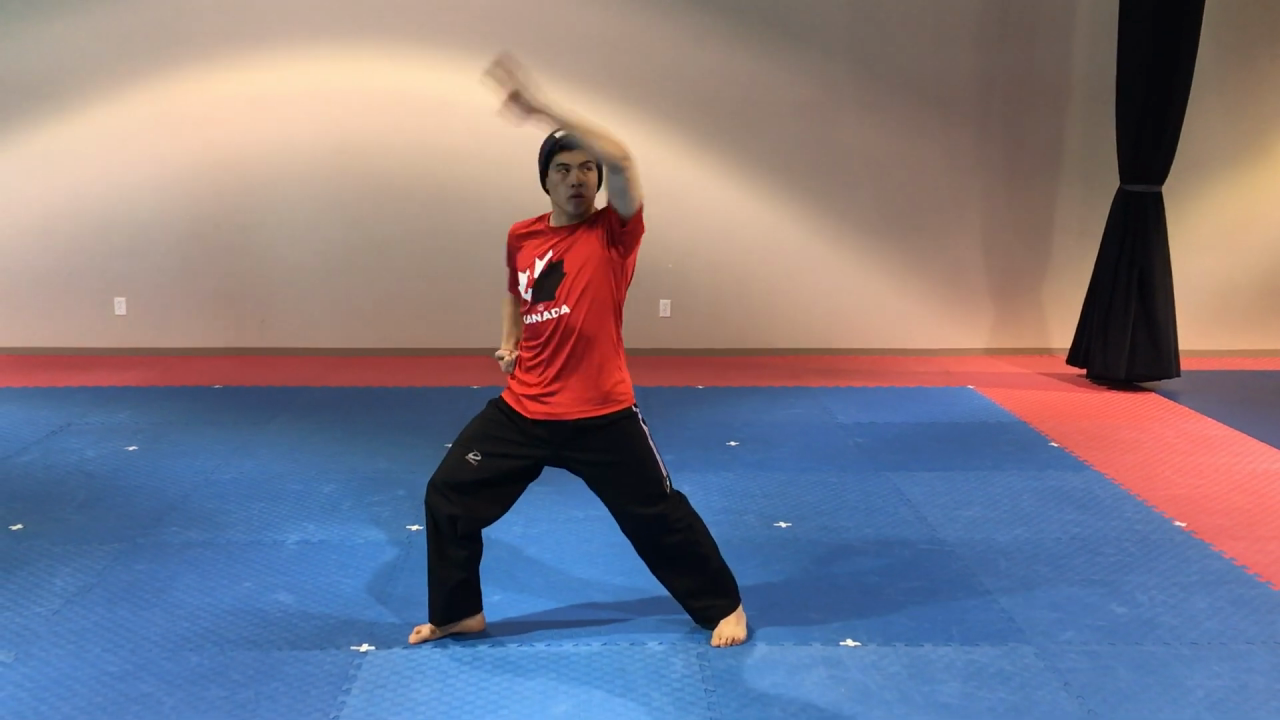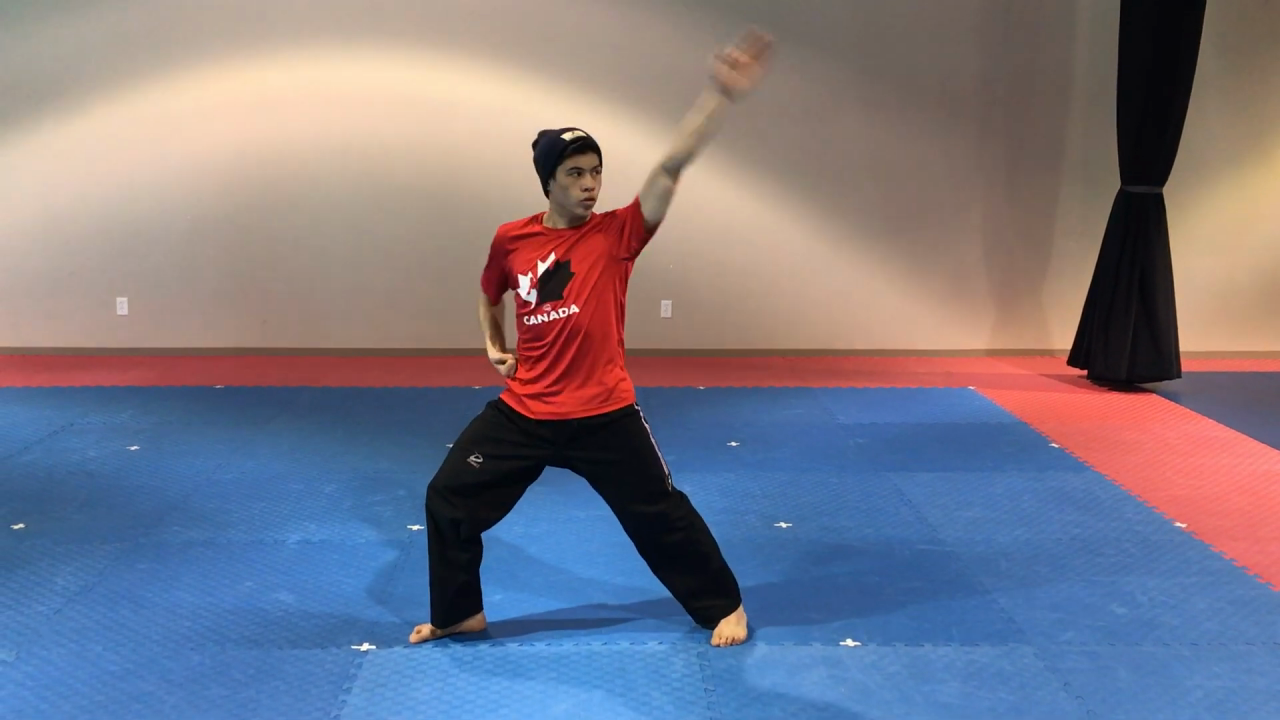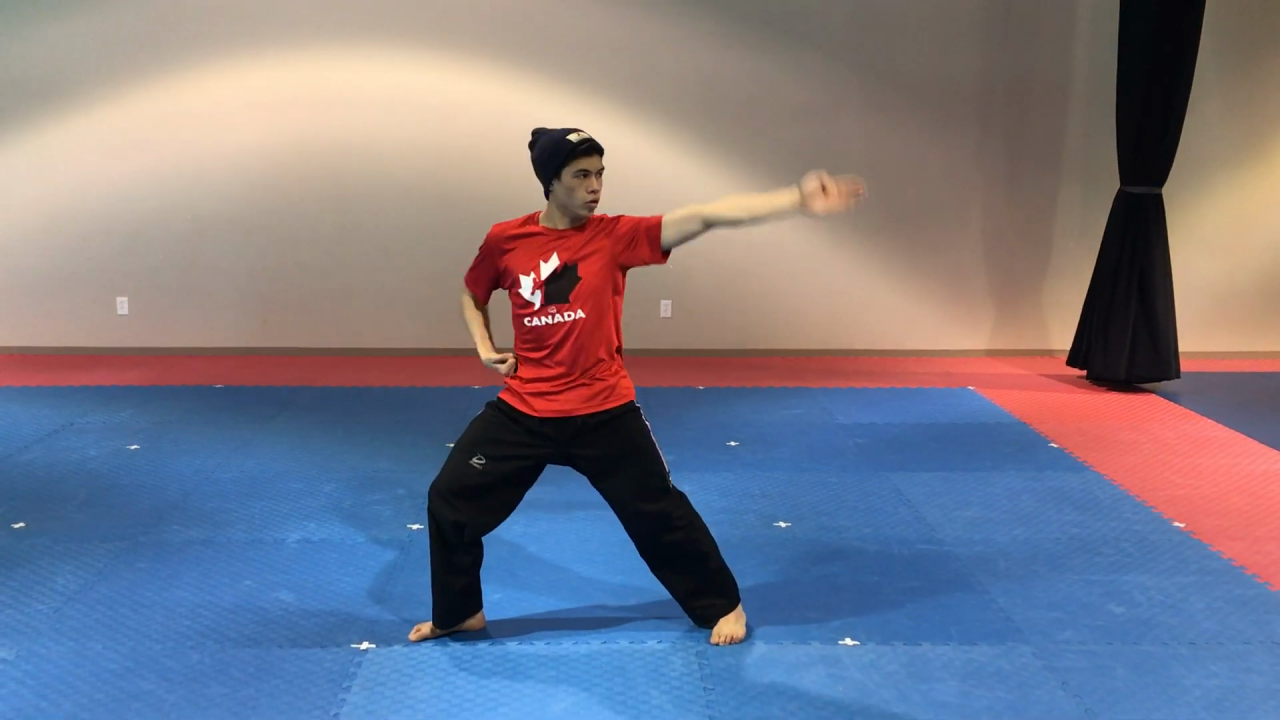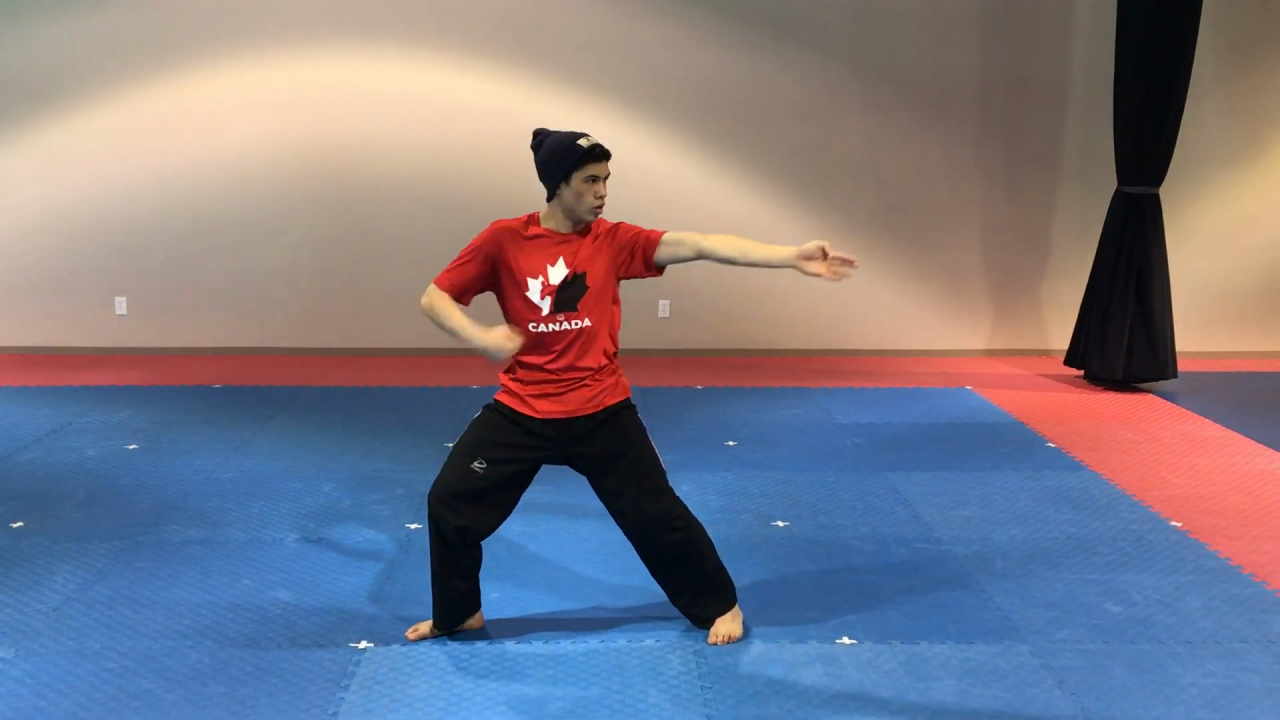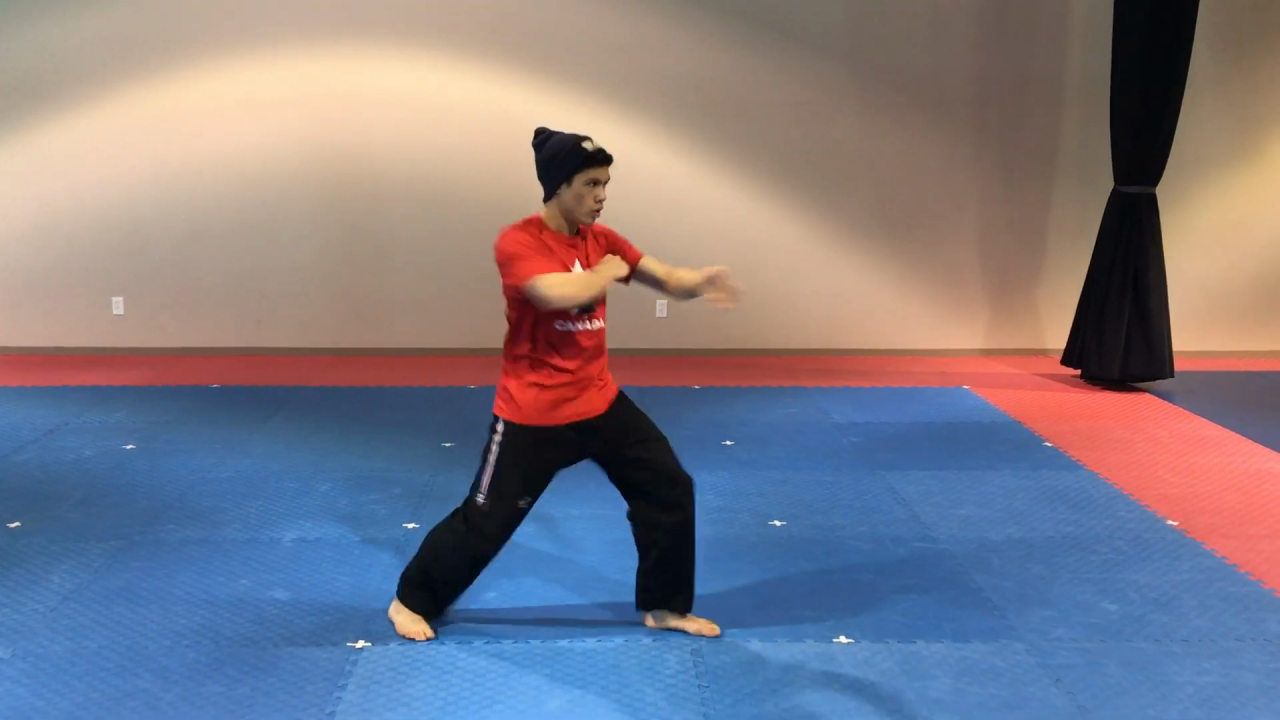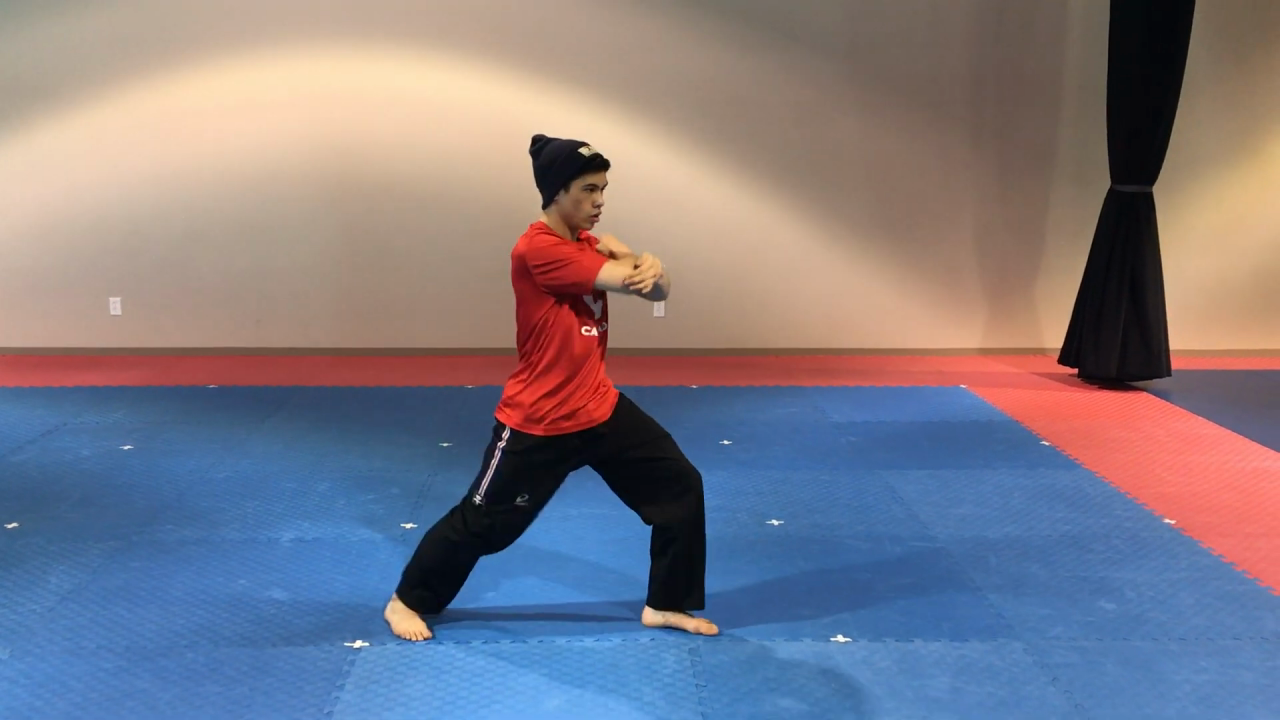
dt=0.2s
person 1, frame 1
left shoulder: (615, 232)
right shoulder: (521, 235)
left elbow: (617, 159)
left wrist: (542, 110)
right wrist: (509, 344)
left hip: (601, 415)
right hip: (522, 411)
left knee: (659, 515)
right knee: (447, 496)
left ankle: (723, 606)
right ankle: (457, 612)
person 1, frame 2
left shoulder: (617, 237)
right shoulder: (511, 239)
left elbow: (670, 169)
right elbow: (492, 295)
left wrist: (721, 92)
right wrist: (495, 346)
left hip: (604, 415)
right hip: (523, 412)
left knee: (659, 513)
right knee: (450, 498)
left ankle: (725, 605)
right ankle: (458, 613)
person 1, frame 3
left shoulder: (615, 235)
right shoulder: (505, 239)
left elbow: (703, 217)
right elbow: (472, 294)
left wrist: (797, 199)
right wrist: (485, 348)
left hip: (603, 411)
right hip: (523, 409)
left knee: (660, 512)
right knee: (449, 499)
left ankle: (724, 605)
right ankle: (456, 613)
person 1, frame 4
left shoulder: (615, 239)
right shoulder: (503, 238)
left elbow: (701, 246)
right elbow: (436, 297)
left wrist: (793, 256)
right wrist: (479, 336)
left hip: (602, 410)
right hip: (521, 411)
left knee: (656, 510)
right knee: (450, 502)
left ankle: (719, 605)
right ankle: (453, 614)
person 1, frame 5
left shoulder: (602, 238)
right shoulder: (518, 241)
left elbow: (668, 280)
right elbow: (560, 295)
left wrist: (700, 280)
right wrist: (605, 270)
left hip: (601, 403)
right hip: (532, 415)
left knee: (671, 490)
right knee: (487, 521)
left ankle: (663, 605)
right ankle: (410, 601)
person 1, frame 6
left shoulder: (588, 243)
right shoulder: (537, 250)
left elbow: (658, 290)
right elbow: (624, 278)
left wrist: (651, 268)
right wrist: (632, 263)
left hip: (600, 409)
right hip: (538, 423)
left knee: (681, 487)
right knee: (483, 522)
left ankle: (667, 604)
right ankle: (407, 600)
